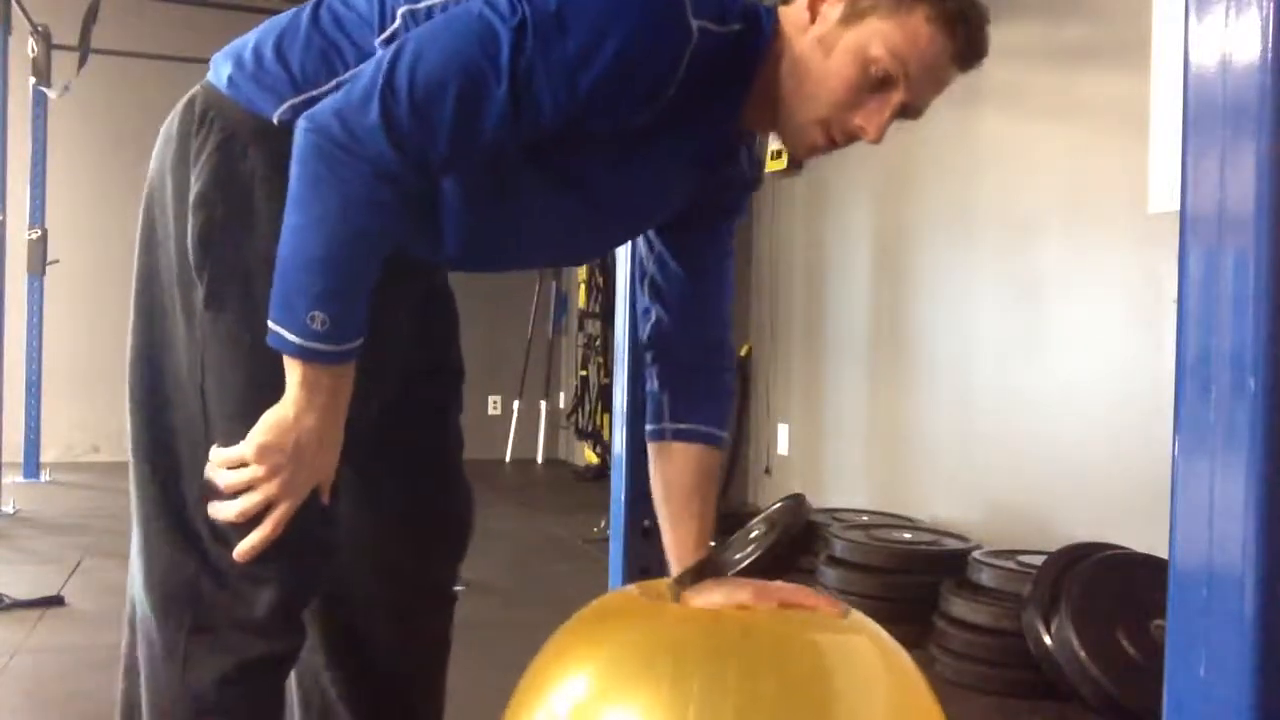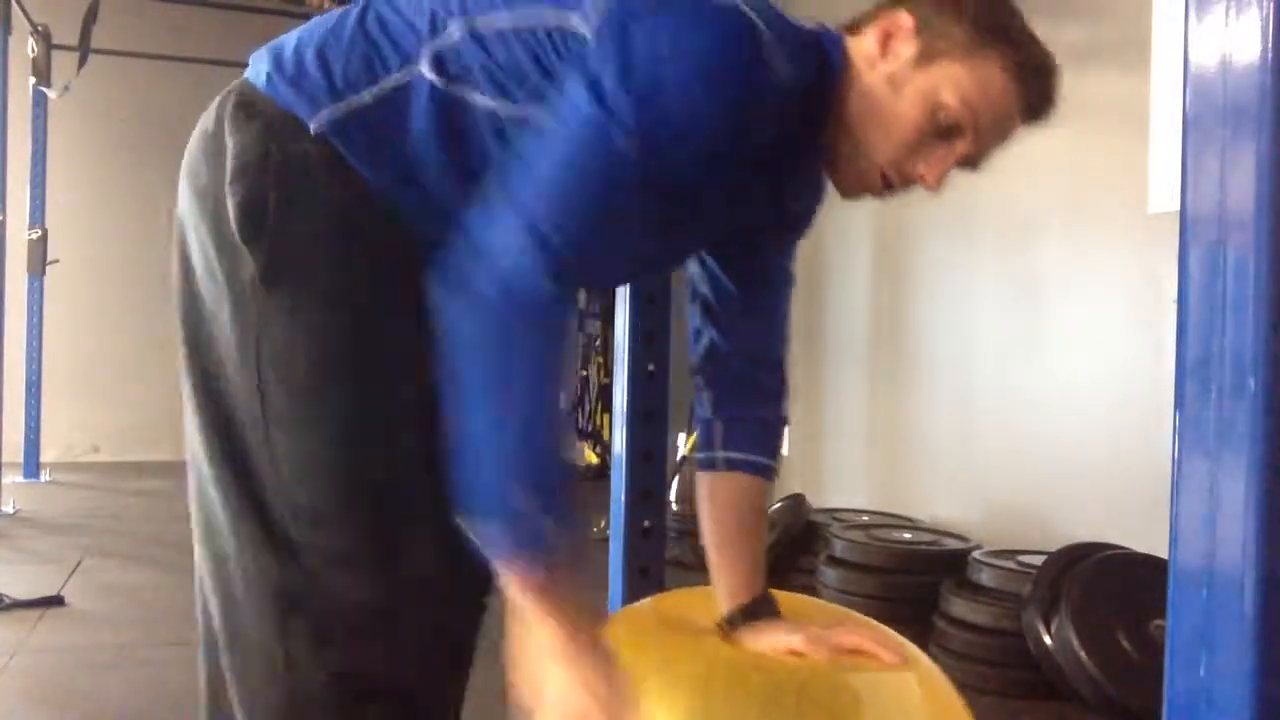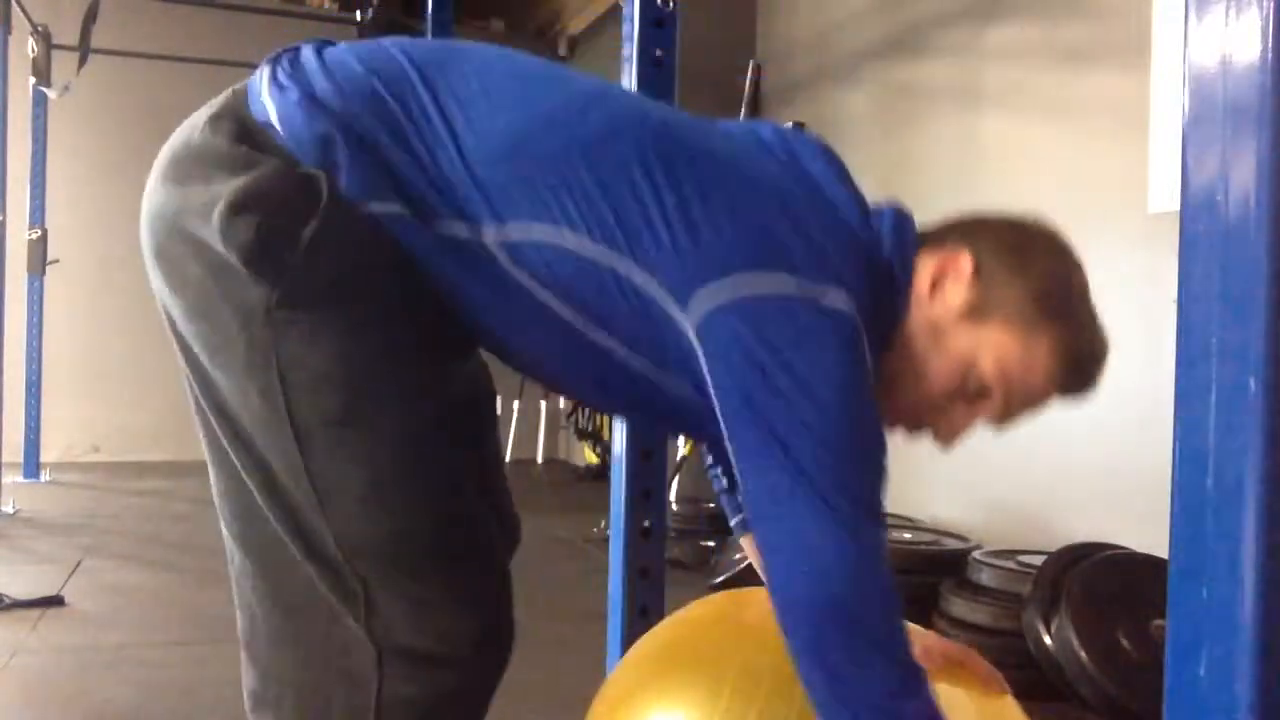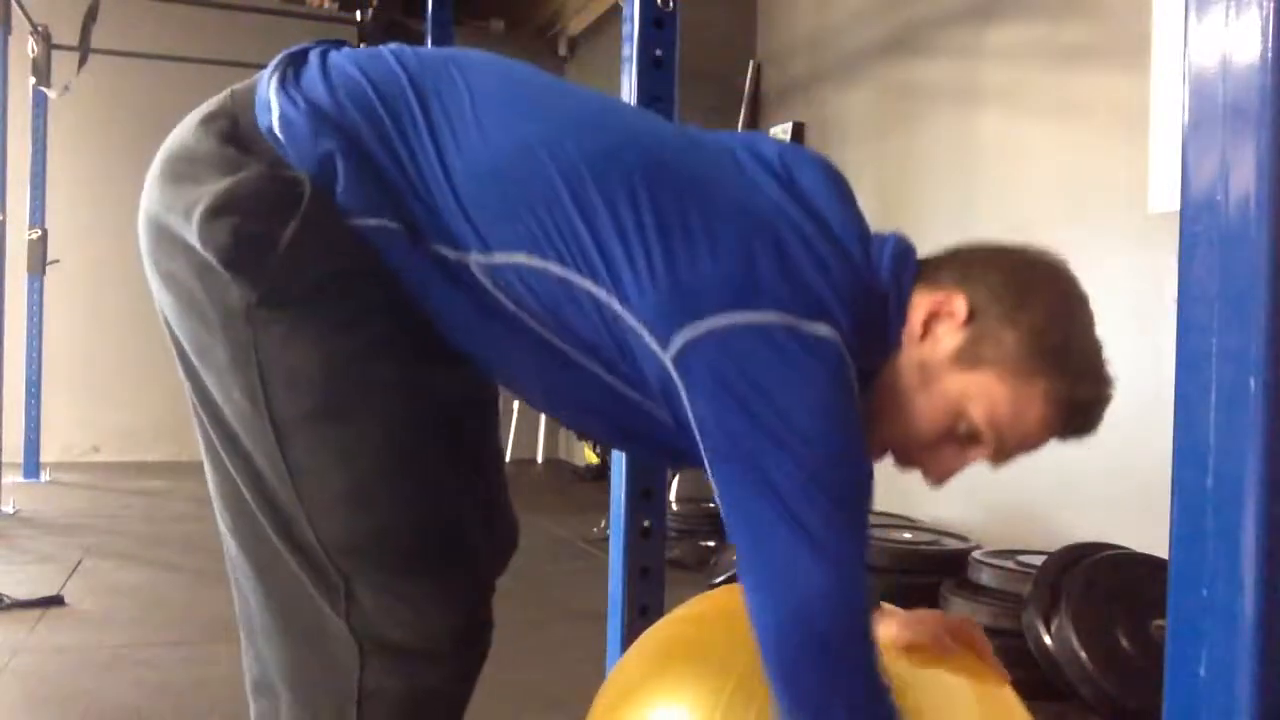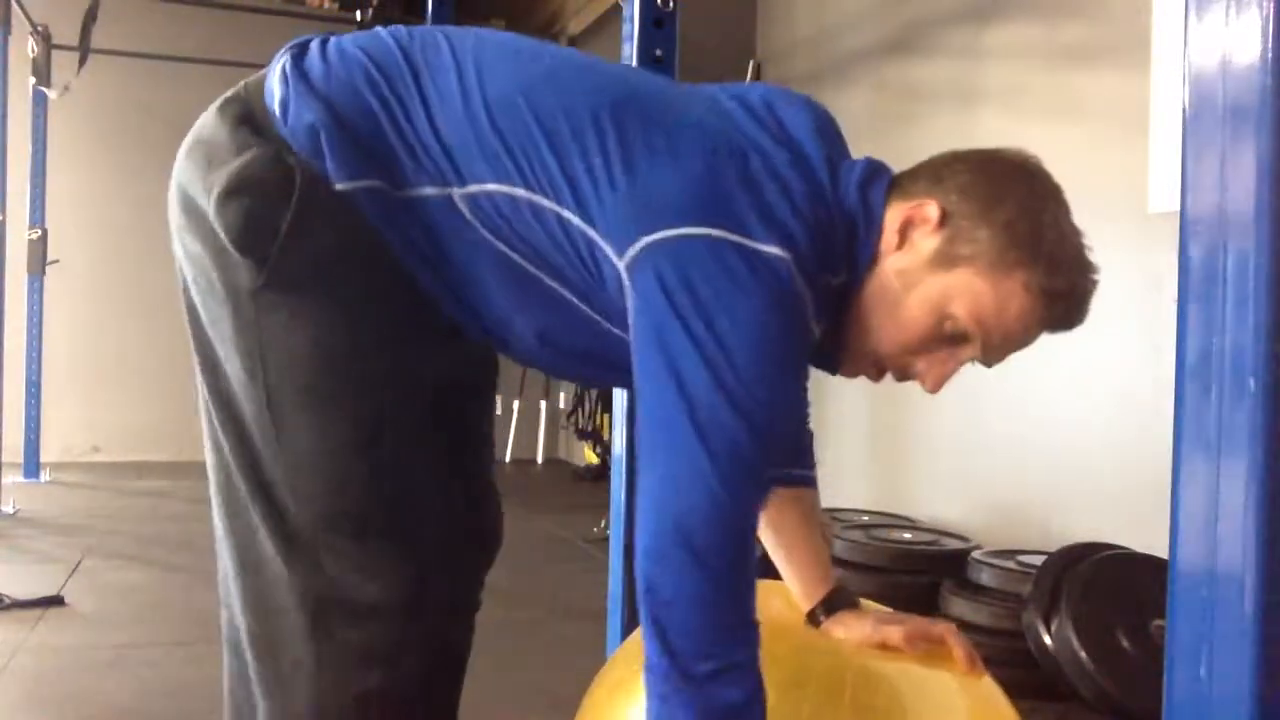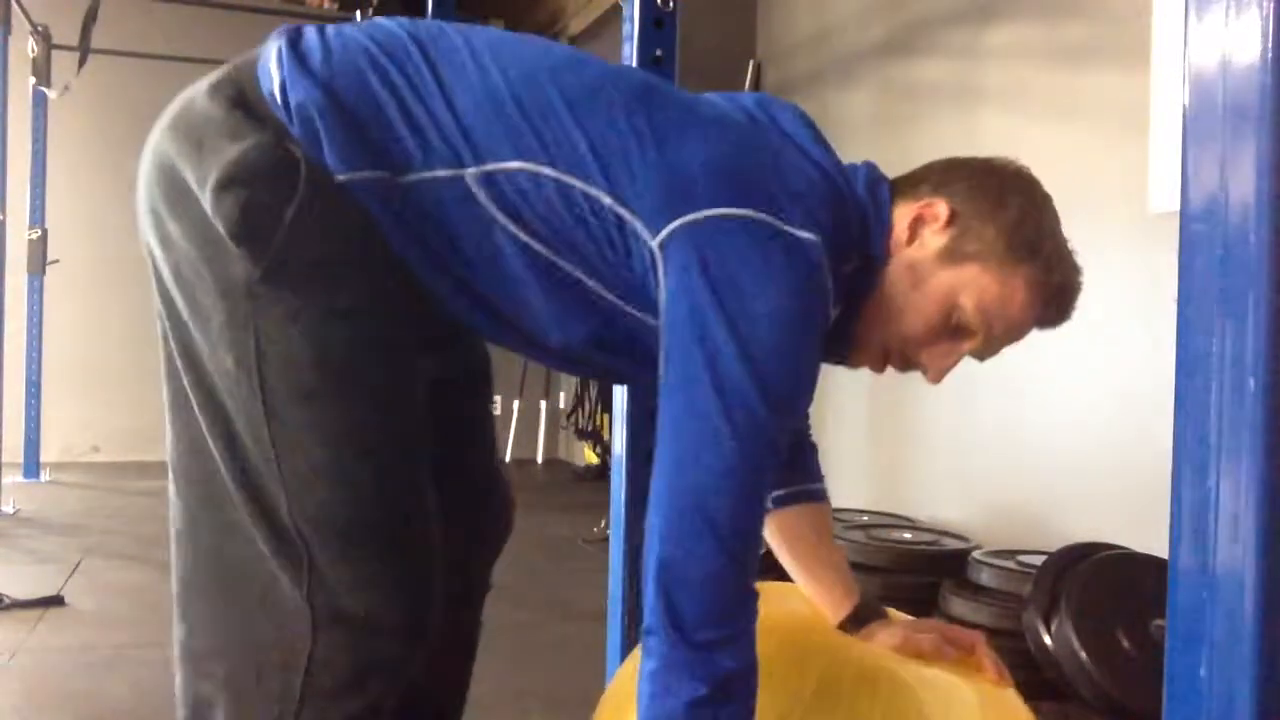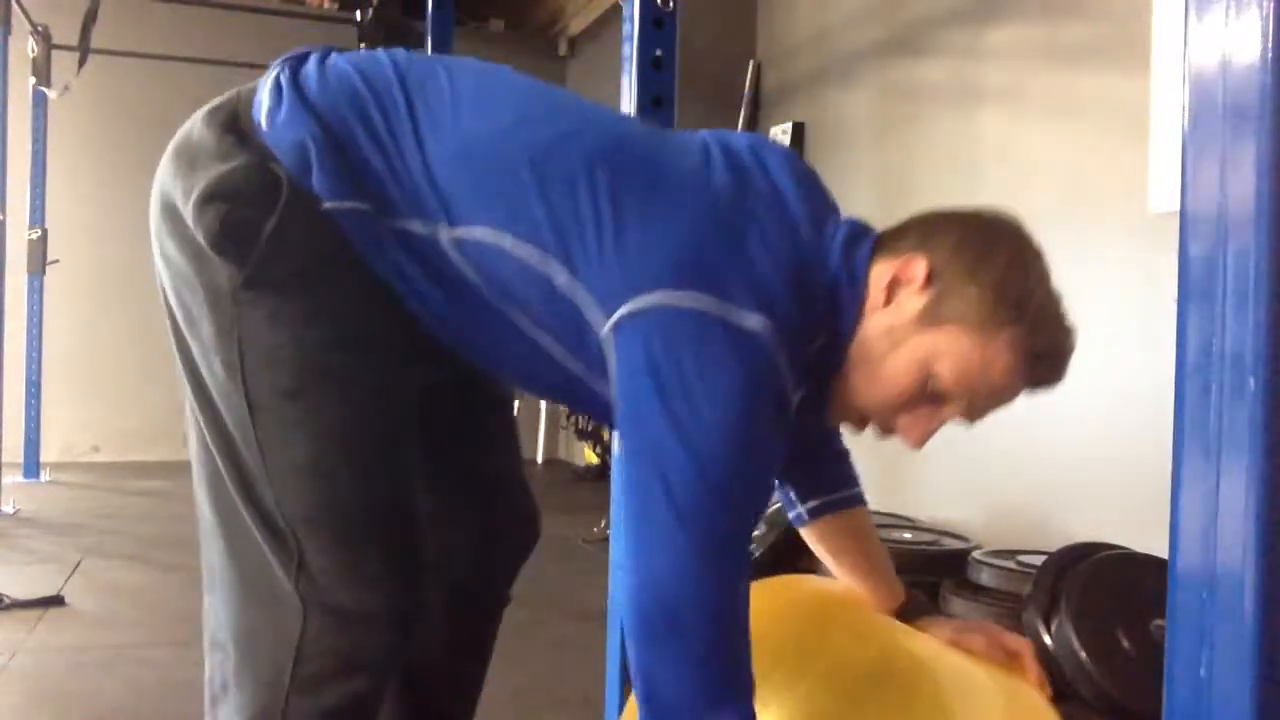
dt=0.4s
person 1, frame 1
left shoulder: (724, 160)
left elbow: (687, 353)
right elbow: (352, 138)
left wrist: (693, 574)
right wrist: (315, 404)
left hip: (382, 240)
right hip: (259, 161)
left knee: (408, 547)
right knee: (242, 571)
person 1, frame 2
left shoulder: (781, 172)
left elbow: (741, 380)
right elbow: (505, 292)
left wrist: (746, 610)
right wrist: (548, 610)
left hip: (400, 223)
right hip: (286, 166)
left knee: (440, 557)
right knee: (331, 576)
person 1, frame 3
left shoulder: (827, 233)
right shoulder: (799, 328)
left wrist: (870, 635)
left hip: (348, 202)
right hip: (261, 189)
left knee: (458, 561)
right knee: (414, 619)
person 1, frame 4
left shoulder: (830, 242)
right shoulder: (781, 360)
left wrist: (855, 610)
left hip: (357, 215)
right hip: (261, 200)
left knee: (453, 564)
right knee: (392, 615)
person 1, frame 5
left shoulder: (815, 181)
right shoulder: (731, 281)
left elbow: (763, 422)
right elbow: (692, 604)
left wrist: (831, 608)
left hip: (400, 225)
right hip: (284, 183)
left knee: (444, 556)
right knee: (354, 595)
person 1, frame 6
left shoulder: (802, 184)
right shoulder: (764, 266)
left elbow: (762, 439)
right elbow: (697, 579)
left wrist: (859, 619)
left hip: (373, 208)
right hip: (260, 169)
left knee: (450, 544)
right knee: (332, 595)
person 1, frame 7
left shoulder: (807, 235)
right shoulder: (713, 347)
left elbow: (799, 432)
left wrist: (909, 618)
left hip: (387, 220)
right hip: (263, 191)
left knee: (477, 540)
right knee: (336, 594)
